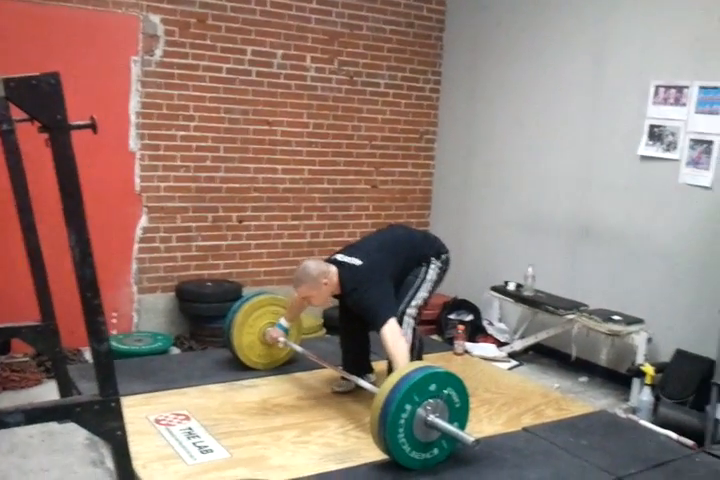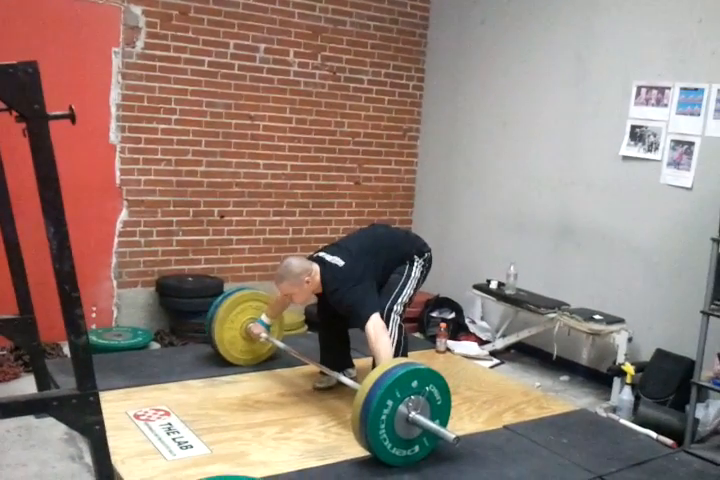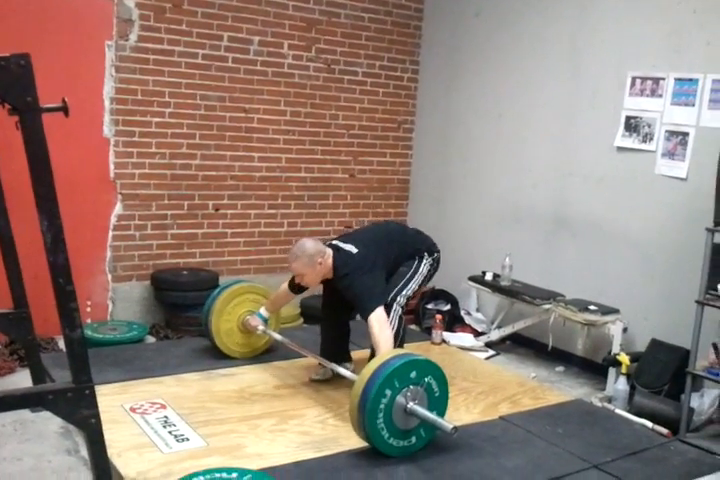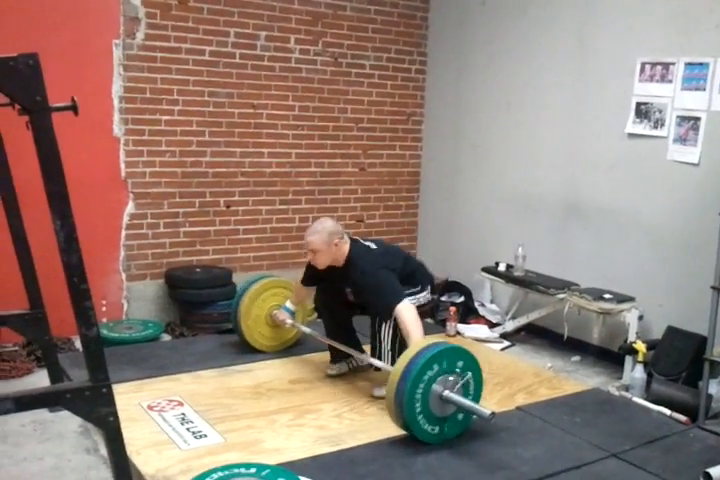
dt=0.4s
person 1, frame 1
left shoulder: (363, 286)
right shoulder: (326, 270)
left elbow: (391, 332)
right elbow: (300, 298)
right wrist: (282, 326)
left hip: (429, 257)
right hip: (395, 252)
left knee: (402, 314)
right knee: (350, 311)
right ankle: (359, 372)
person 1, frame 2
left shoulder: (344, 285)
right shoulder: (309, 269)
left elbow: (375, 328)
right elbow: (282, 297)
right wrist: (263, 322)
left hip: (412, 256)
right hip: (377, 251)
left knee: (387, 311)
right knee: (329, 307)
right ankle: (340, 367)
person 1, frame 3
left shoulder: (354, 273)
right shoulder: (319, 258)
left elbow: (377, 320)
right elbow: (288, 290)
right wrist: (261, 315)
left hip: (420, 255)
right hip: (386, 250)
left knee: (389, 304)
right knee: (335, 300)
right ankle: (338, 360)
person 1, frame 4
left shoulder: (368, 268)
right shoulder: (325, 258)
left elbow: (404, 309)
right elbow: (305, 285)
right wrist: (288, 309)
left hip: (417, 286)
left knee: (384, 311)
right knee: (326, 297)
right ankle: (352, 357)
